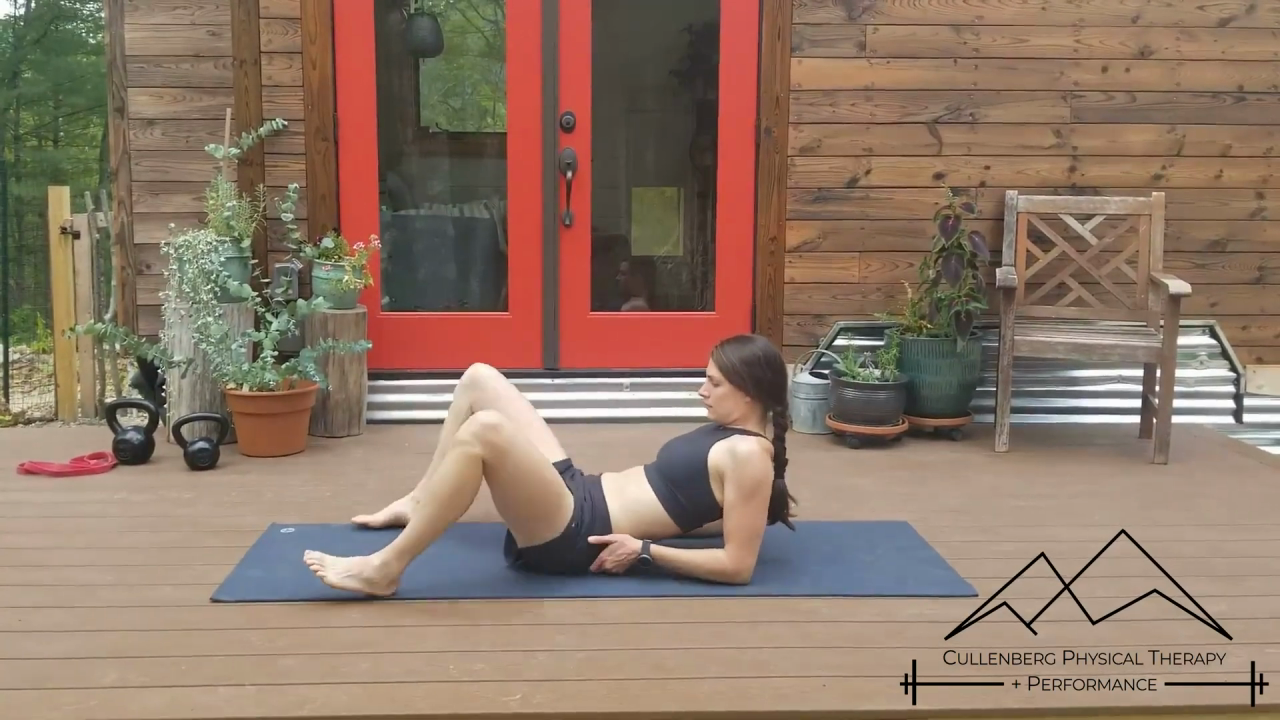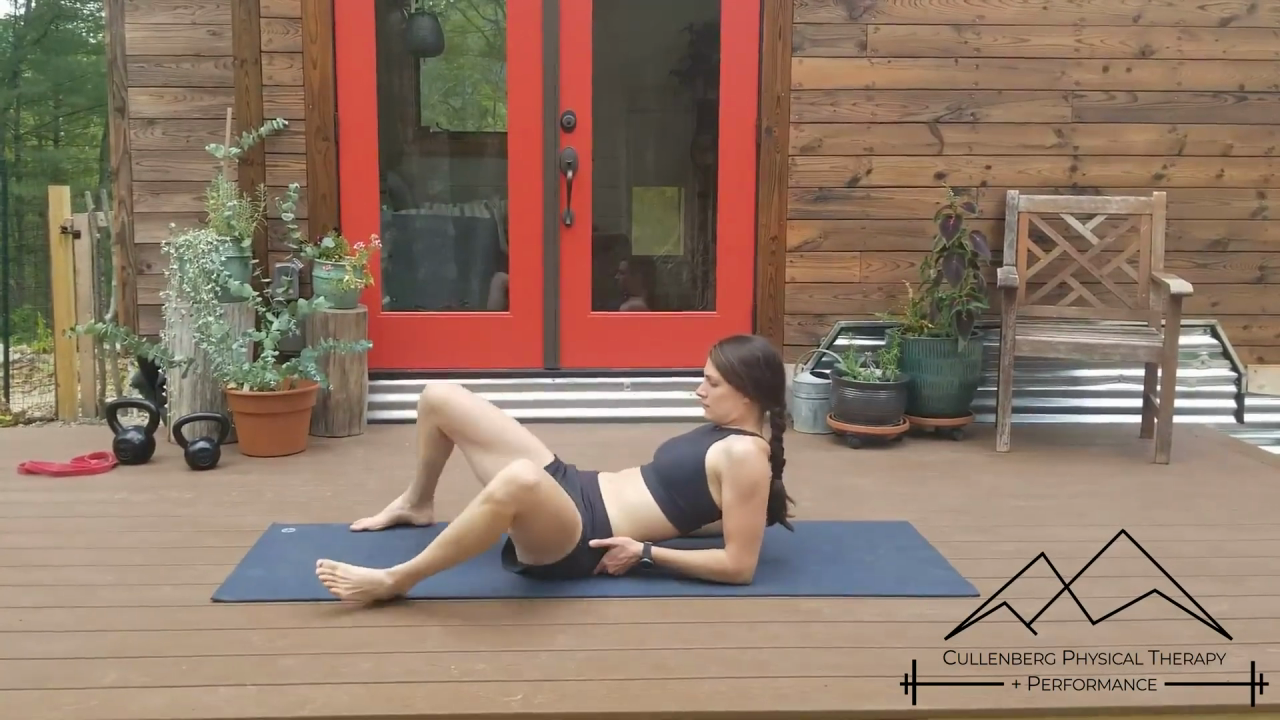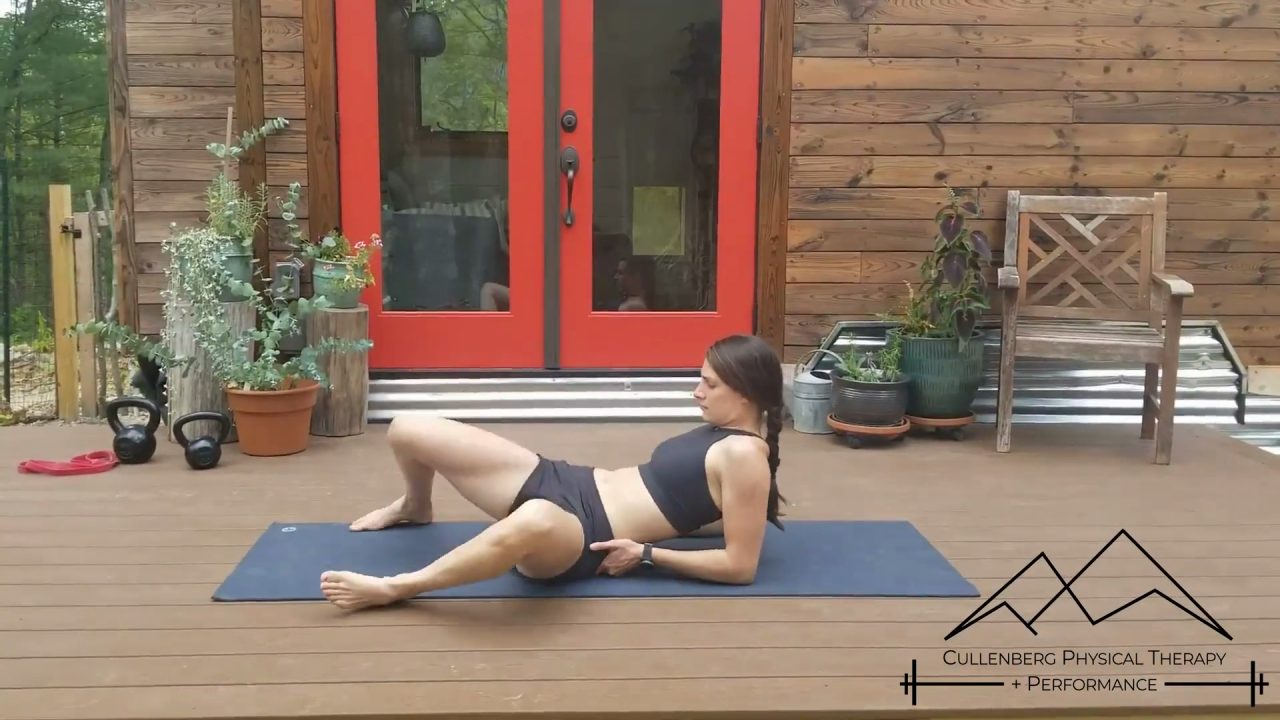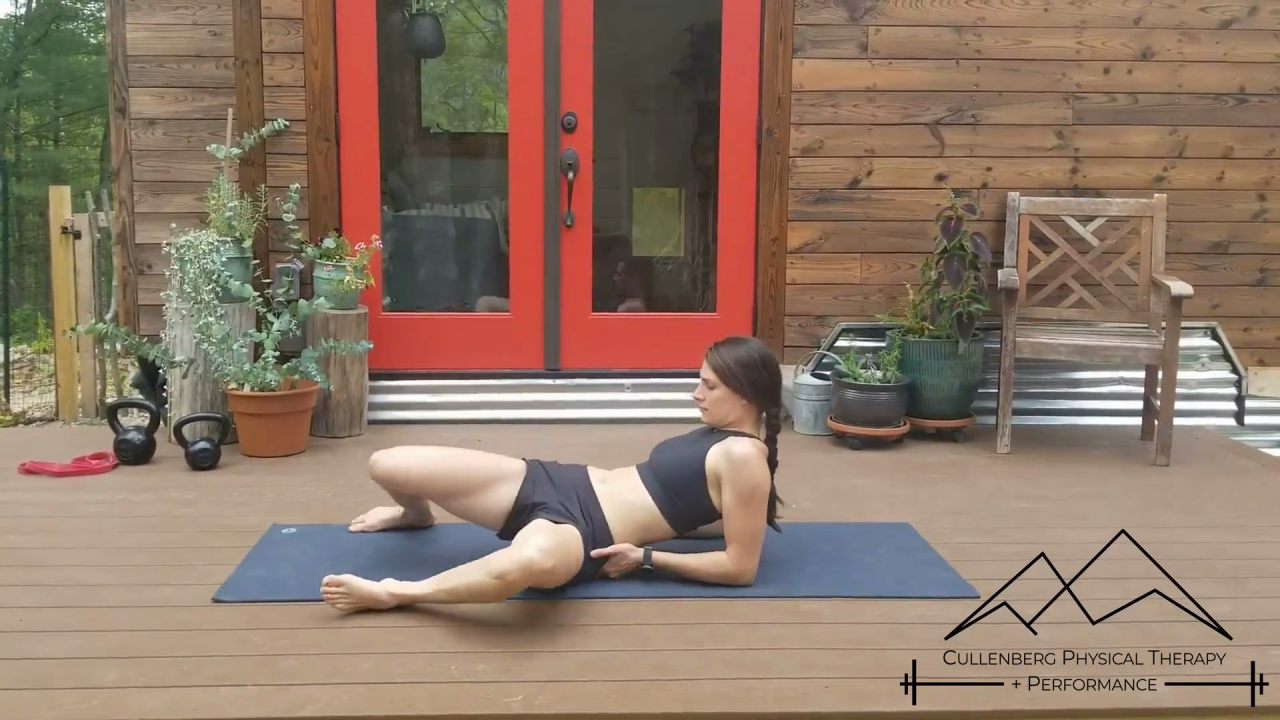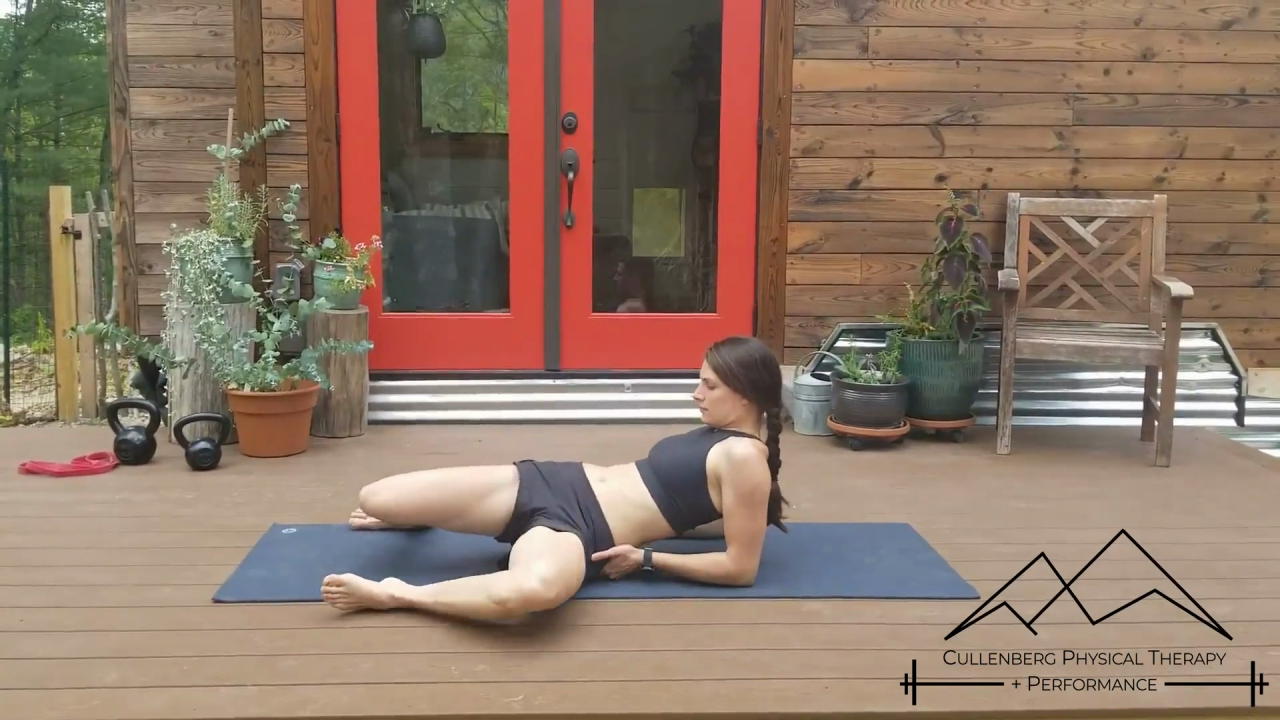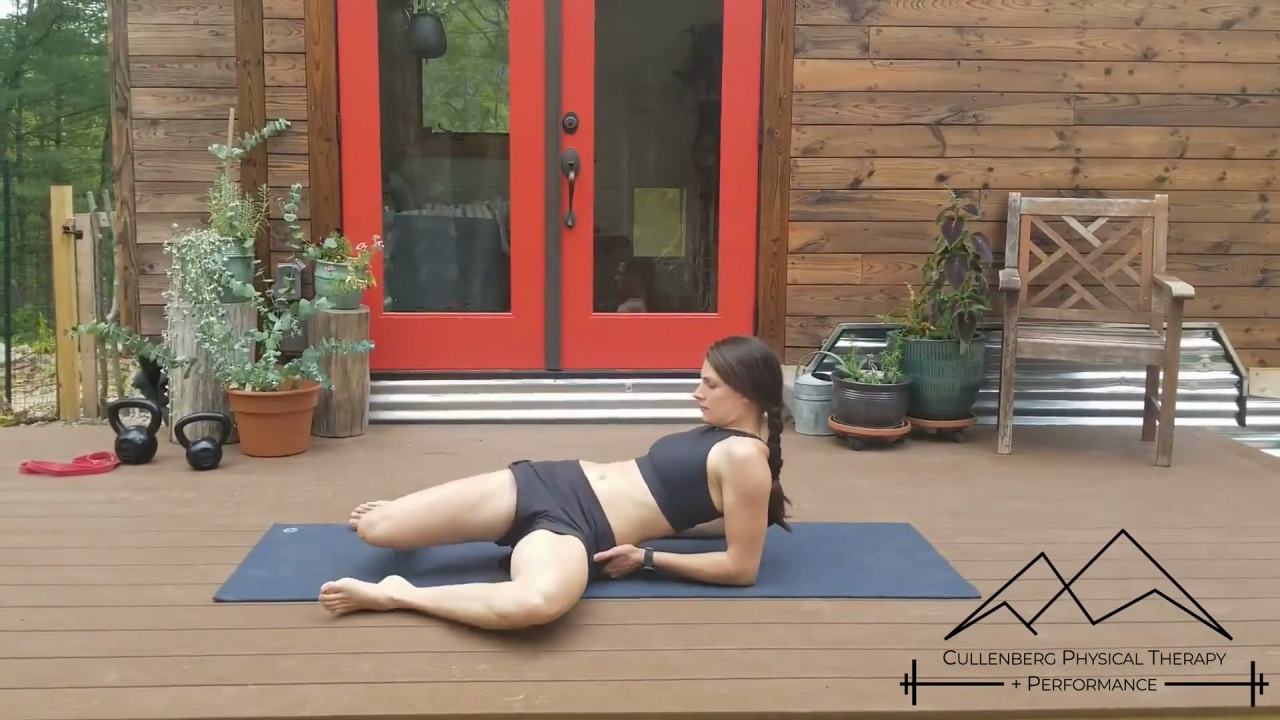
dt=0.2s
person 1, frame 1
left shoulder: (748, 455)
right shoulder: (722, 433)
left elbow: (737, 566)
right elbow: (700, 509)
left wrist: (643, 550)
left hip: (575, 533)
right hip: (571, 486)
left knee: (485, 430)
right knee: (481, 378)
left ankle: (386, 569)
right ankle: (421, 506)
person 1, frame 2
left shoulder: (744, 456)
right shoulder: (721, 433)
left elbow: (739, 566)
right elbow: (700, 510)
left wrist: (645, 552)
left hip: (577, 535)
right hip: (567, 484)
left knee: (519, 482)
right knee: (440, 397)
left ankle: (394, 580)
right ankle: (417, 505)
person 1, frame 3
left shoulder: (744, 455)
right shoulder: (718, 433)
left elbow: (740, 566)
right elbow: (701, 509)
left wrist: (646, 553)
left hip: (581, 529)
left knee: (532, 523)
right knee: (406, 431)
left ankle: (395, 588)
right ankle: (416, 507)
person 1, frame 4
left shoulder: (744, 457)
right shoulder: (717, 435)
left elbow: (741, 568)
right elbow: (700, 510)
left wrist: (646, 557)
left hip: (580, 529)
left knee: (532, 562)
right knee: (385, 465)
left ankle: (396, 593)
right ankle: (416, 513)
person 1, frame 5
left shoulder: (744, 458)
right shoulder: (716, 435)
left elbow: (742, 568)
left wrist: (646, 558)
left hip: (576, 528)
left knee: (533, 590)
right knee: (376, 498)
left ankle: (397, 594)
right ankle: (416, 513)
person 1, frame 6
left shoulder: (745, 458)
right shoulder: (716, 434)
left elbow: (742, 567)
left wrist: (647, 558)
left hip: (577, 527)
left knee: (534, 604)
right knee: (376, 529)
left ankle: (399, 595)
right ankle: (409, 514)
